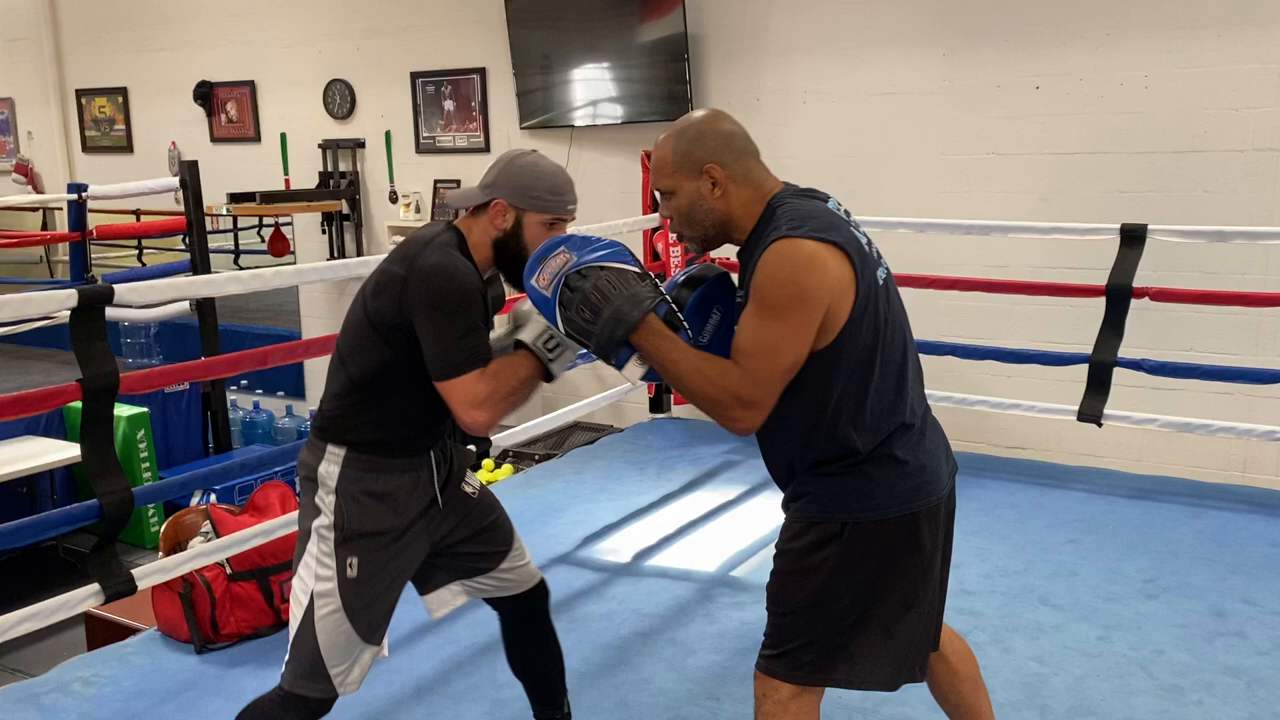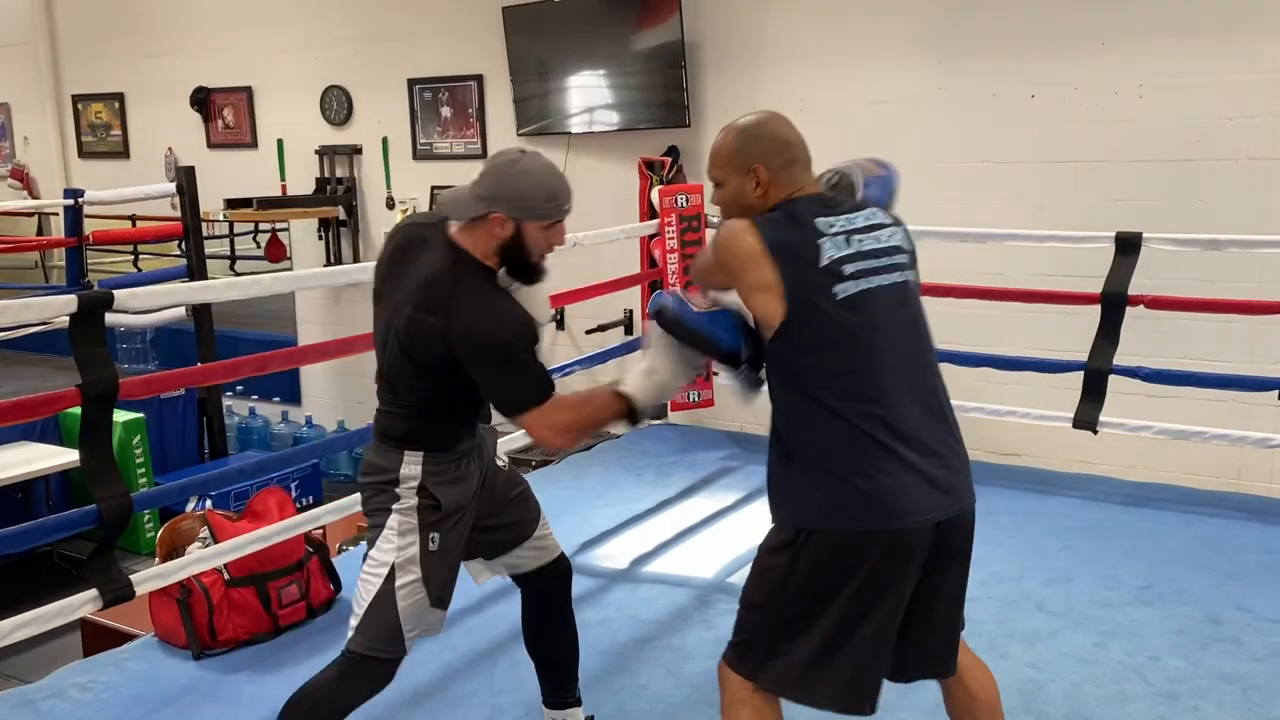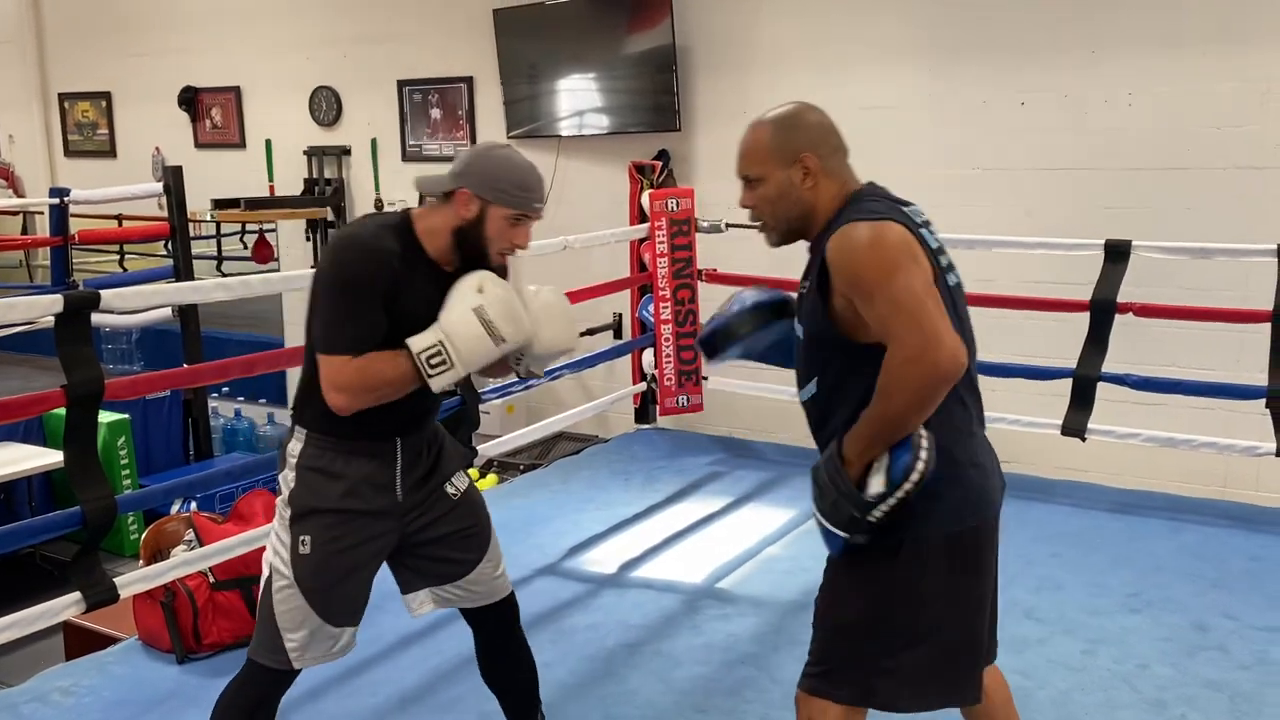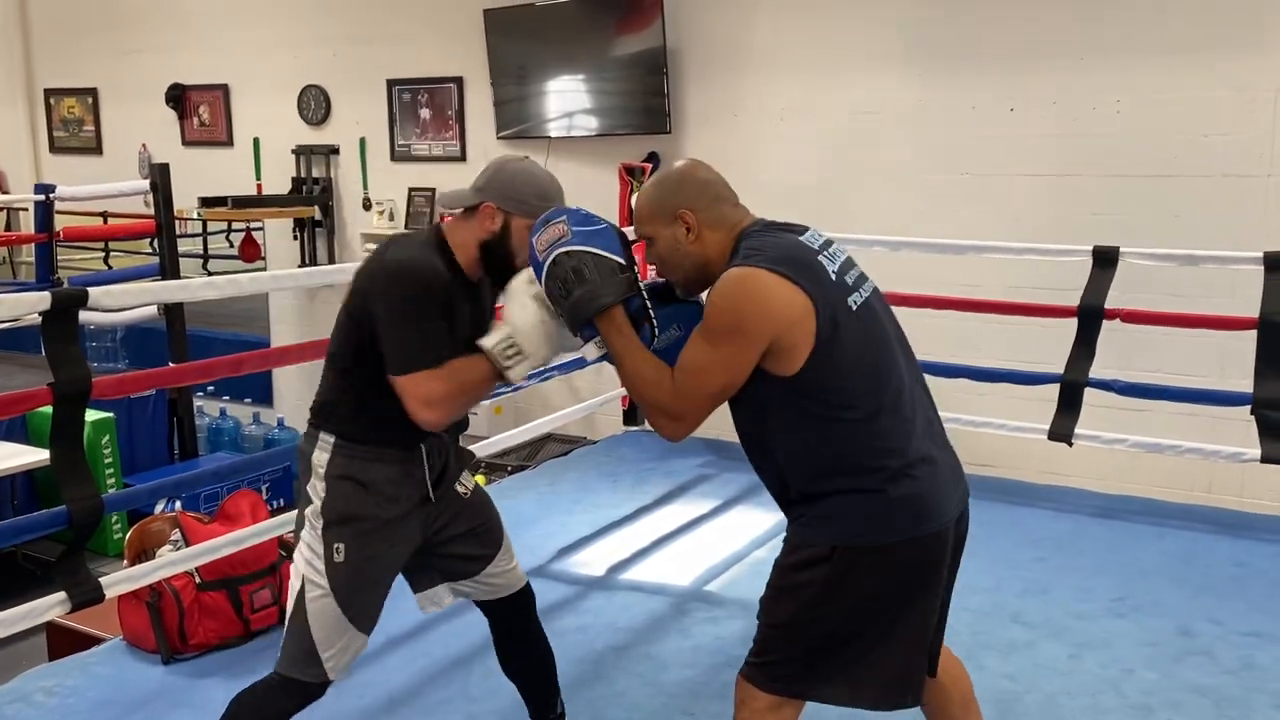
dt=1s
person 1, frame 1
left shoulder: (796, 254)
right shoulder: (800, 217)
left elbow: (745, 406)
left wrist: (638, 330)
left hip: (861, 496)
right hip: (907, 474)
right knee: (923, 630)
person 1, frame 2
left shoulder: (746, 246)
right shoulder: (882, 227)
left elbow: (702, 272)
left hip: (845, 510)
right hip: (943, 489)
right knee: (943, 648)
person 1, frame 3
left shoulder: (863, 240)
right shoulder: (882, 222)
left elbow: (936, 357)
left wrist: (855, 452)
left hip: (915, 509)
right hip: (956, 493)
right knee: (963, 659)
person 1, frame 4
left shoulder: (748, 287)
right shoulder: (798, 245)
left elbow: (673, 414)
left wrist: (604, 310)
right wrist: (665, 327)
left hip: (864, 521)
right hip: (932, 494)
right knee: (922, 650)
person 2, frame 1
left shoulder: (452, 255)
right shoulder: (441, 270)
right elbow: (478, 408)
left wrist: (531, 328)
right wrist: (546, 342)
left hip: (429, 467)
right hip: (363, 483)
left knee: (527, 595)
person 2, frame 2
left shoulder: (417, 231)
right shoulder: (480, 316)
right elbow: (553, 427)
right wrist: (644, 387)
left hip: (458, 458)
right hip: (421, 479)
left knee: (548, 574)
right knee: (372, 663)
person 2, frame 3
left shoulder: (474, 264)
right shoulder: (366, 252)
left elbow: (483, 363)
right elbow: (342, 390)
left wrist: (528, 349)
right wrist: (448, 345)
left hip: (422, 457)
right hip: (335, 473)
left knee: (497, 611)
right knee: (275, 663)
person 2, frame 4
left shoulder: (464, 270)
right shoulder: (415, 271)
left elbow: (451, 369)
right elbow: (432, 405)
left wrist: (532, 336)
right wrist: (518, 342)
left hip: (429, 464)
right hip: (355, 475)
left knee: (514, 602)
right knee: (303, 674)
